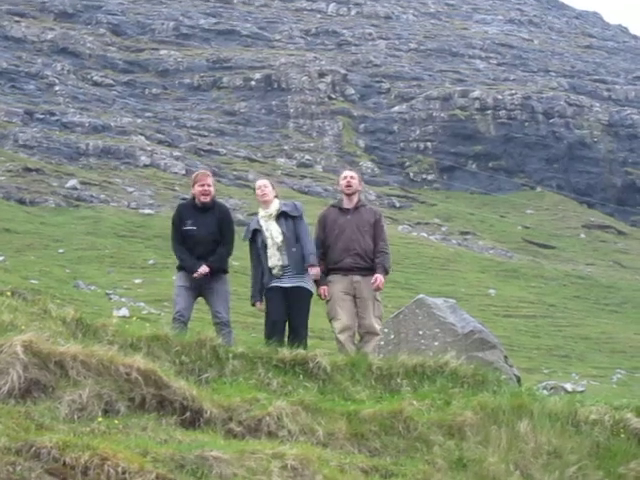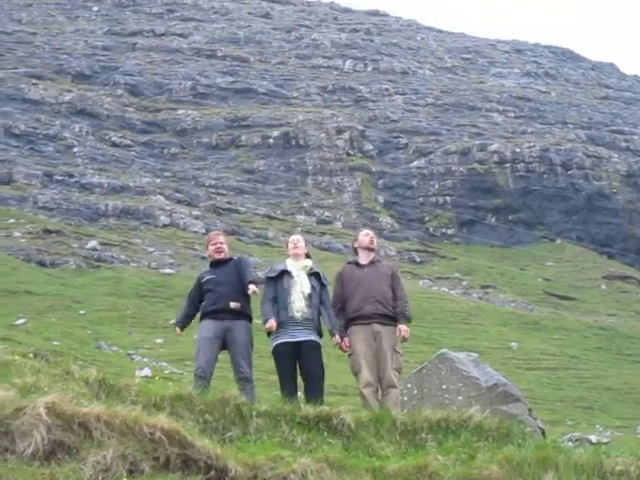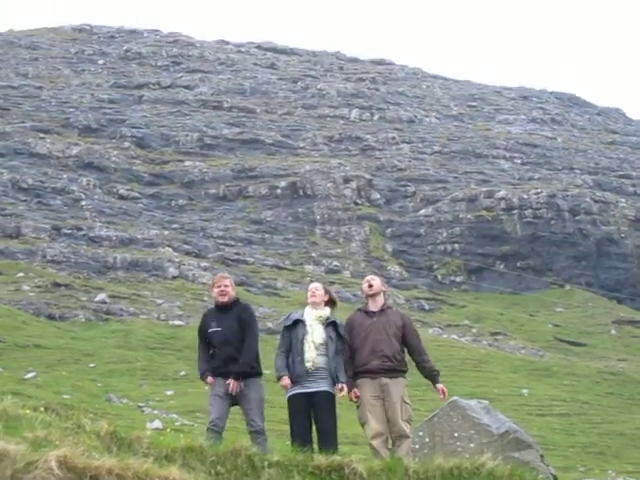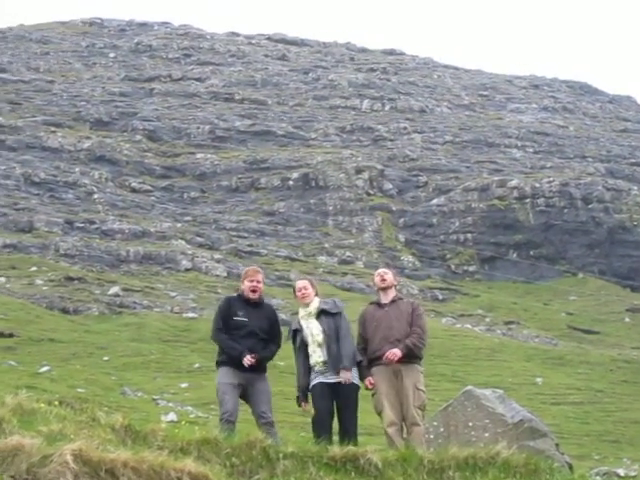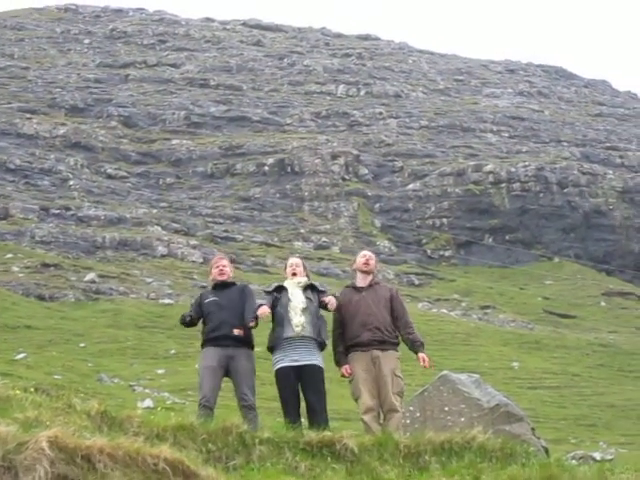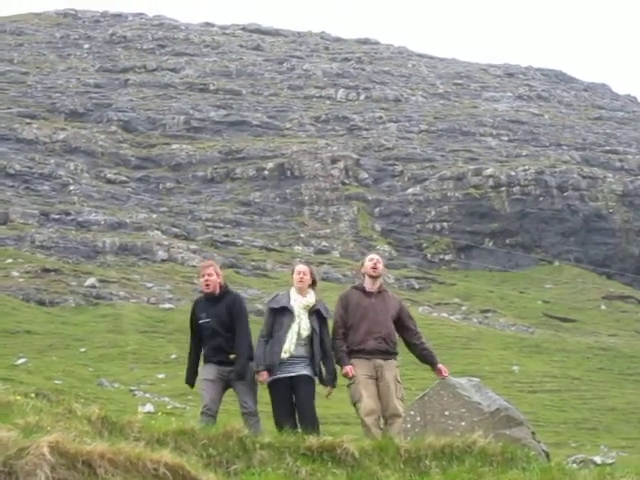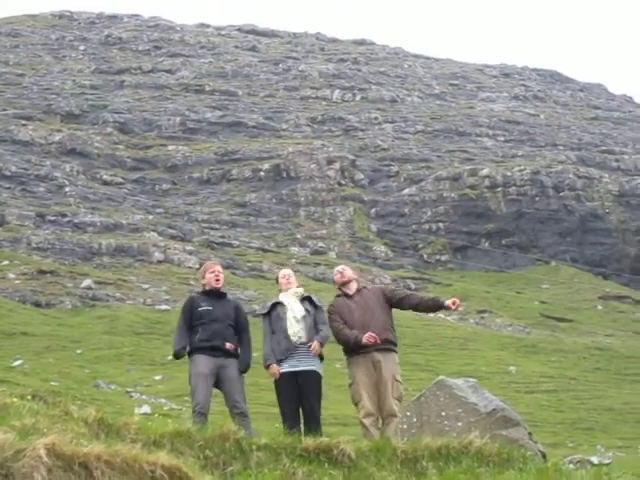
dt=0.7s
person 1, frame 1
left shoulder: (374, 214)
right shoulder: (327, 215)
left elbow: (382, 247)
right elbow: (319, 251)
left wrist: (382, 271)
right wrist: (321, 281)
left hip: (366, 278)
right hip: (337, 278)
left knee: (371, 328)
right knee: (343, 328)
person 1, frame 2
left shoulder: (389, 269)
right shoulder: (345, 272)
left elbow: (400, 299)
right elbow: (337, 306)
left wrist: (403, 321)
right wrist: (341, 333)
left hip: (387, 328)
right hip: (358, 329)
left knee: (390, 380)
right knee: (366, 381)
person 1, frame 3
left shoulder: (399, 317)
right shoulder: (354, 320)
left elbow: (417, 350)
right elbow: (347, 354)
left wrist: (435, 379)
right wrist: (350, 384)
left hip: (395, 380)
right hip: (366, 382)
left knee: (401, 430)
right knee: (375, 433)
person 1, frame 4
left shoulder: (411, 307)
right shoulder: (367, 313)
left elbow: (420, 335)
right elbow: (361, 347)
left wrist: (402, 349)
right wrist: (365, 373)
left hip: (409, 367)
right hip: (380, 369)
left knee: (414, 418)
right knee: (390, 420)
person 1, frame 5
left shoulder: (389, 292)
right shoulder: (343, 296)
left elbow: (404, 323)
right elbow: (338, 332)
left wrist: (418, 348)
right wrist: (341, 361)
left hip: (387, 353)
right hip: (358, 355)
left knee: (392, 404)
right knee: (367, 407)
person 1, frame 6
left shoulder: (394, 301)
right shoulder: (348, 297)
left elbow: (411, 333)
right elbow: (338, 333)
left wrist: (433, 361)
right wrist: (344, 361)
left hip: (387, 362)
right hip: (360, 361)
left knee: (394, 410)
right knee: (368, 411)
person 1, frame 7
left shoulder: (379, 292)
right shoulder: (336, 305)
left elbow: (408, 299)
right elbow: (340, 332)
left wrist: (441, 303)
right wrist: (360, 338)
left hip: (387, 355)
right hip: (359, 359)
left knee: (391, 408)
right knee: (367, 411)
person 2, frame 1
left shoulder: (222, 211)
right shoulder: (182, 210)
left elbow: (227, 245)
right elbow: (177, 243)
left wrist: (210, 266)
right wrist: (194, 266)
left hip: (216, 275)
right hip: (187, 274)
left knee: (222, 320)
right knee: (180, 317)
person 2, frame 2
left shoulder: (239, 264)
right shoulder: (204, 276)
left elbow: (249, 274)
right elbow: (193, 303)
left wrist: (252, 283)
right wrist: (181, 322)
left hip: (238, 322)
right hip: (210, 322)
left knee: (244, 373)
right knee: (202, 372)
person 2, frame 3
left shoulder: (244, 310)
right shoulder: (208, 316)
left elbow: (250, 344)
right elbow: (203, 349)
left wrist: (237, 374)
right wrist: (205, 373)
left hip: (249, 378)
right hip: (220, 379)
left knee: (256, 426)
right knee: (215, 425)
person 2, frame 4
left shoulder: (269, 311)
right shoulder: (229, 303)
left elbow: (275, 343)
right elbow: (217, 333)
left wrist: (259, 358)
right wrist: (240, 355)
left hip: (257, 372)
right hip: (229, 369)
left knee: (266, 418)
right knee: (228, 415)
person 2, frame 5
left shoulder: (243, 290)
right shoulder: (205, 296)
left elbow: (251, 307)
right elbow: (193, 317)
left wrist: (252, 319)
right wrist: (186, 318)
left hip: (241, 349)
right hip: (212, 349)
left knee: (247, 400)
right knee: (206, 400)
person 2, frame 6
left shoulder: (234, 299)
right shoulder: (198, 305)
left elbow: (243, 333)
right elbow: (195, 341)
left wrist: (241, 364)
right wrist: (191, 372)
left hip: (239, 365)
right hip: (212, 365)
left knee: (249, 409)
right knee: (207, 409)
person 2, frame 7
left shoulder: (233, 305)
right shoulder: (194, 301)
left elbow: (243, 333)
right elbow: (183, 327)
left wrist: (246, 358)
right wrist: (179, 347)
left hip: (229, 359)
right hip: (202, 357)
left knee: (239, 408)
right knee: (200, 407)
person 3, frame 1
left shoulder: (292, 210)
right shoulder: (255, 226)
left elbow: (304, 237)
right elbow: (257, 262)
left wrist: (312, 262)
right wrist: (257, 295)
left hip: (299, 279)
right hip: (274, 282)
left knee: (298, 325)
right knee: (274, 321)
person 3, frame 2
left shoulder: (316, 275)
right shoulder: (277, 273)
left elbow: (325, 303)
right elbow: (268, 299)
left wrist: (334, 329)
right wrist: (269, 317)
left hip: (309, 333)
right hip: (283, 333)
left knee: (314, 375)
right knee: (287, 381)
person 3, frame 3
left shoulder: (333, 325)
right shoulder: (293, 320)
left elbow: (339, 354)
right elbow: (282, 350)
left wrist: (342, 380)
right wrist: (282, 373)
left hip: (323, 383)
right hip: (298, 383)
left knee: (327, 429)
right knee: (300, 432)
person 3, frame 4
left shoulder: (332, 307)
right shoulder: (297, 325)
left elbow: (346, 334)
right elbow: (300, 360)
left wrist: (346, 366)
right wrist: (302, 393)
left hip: (343, 372)
right hip: (319, 375)
left knee: (348, 420)
right knee: (321, 417)
person 3, frame 5
left shoulder: (312, 290)
right shoulder: (276, 291)
left elbow: (326, 300)
right elbow: (266, 305)
left wrist: (332, 298)
right wrist: (262, 308)
left hip: (310, 351)
right hip: (284, 352)
left knee: (316, 403)
right knee: (289, 406)
person 3, frame 6
left shoulder: (318, 308)
right shoulder: (278, 302)
left elbow: (325, 344)
right elbow: (264, 336)
left wrist: (330, 378)
right wrist: (261, 367)
left hip: (304, 367)
right hip: (278, 368)
left knee: (307, 412)
right knee: (283, 417)
person 3, frame 7
left shoulder: (312, 302)
right shoulder: (272, 308)
left elbow: (323, 325)
right elbow: (268, 337)
left wrist: (320, 339)
right wrist: (270, 361)
left hip: (309, 360)
right hip: (284, 362)
left knee: (312, 409)
right knee: (288, 412)
